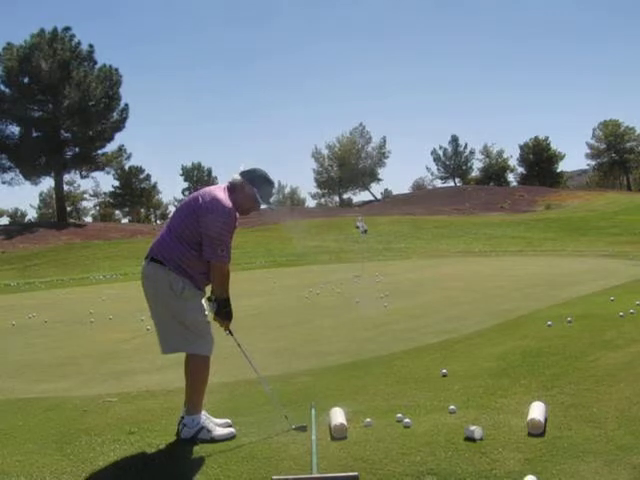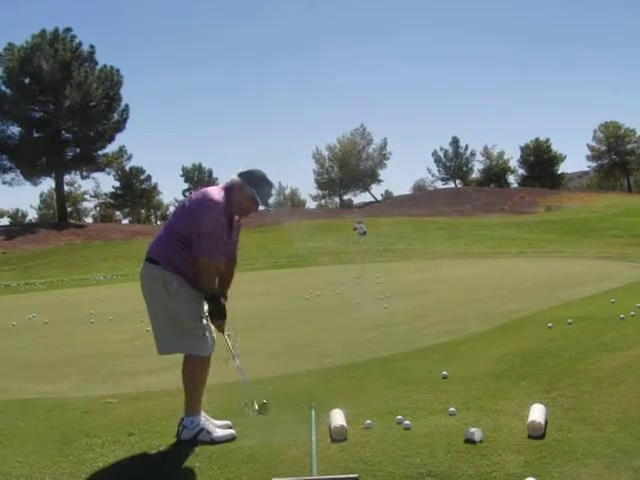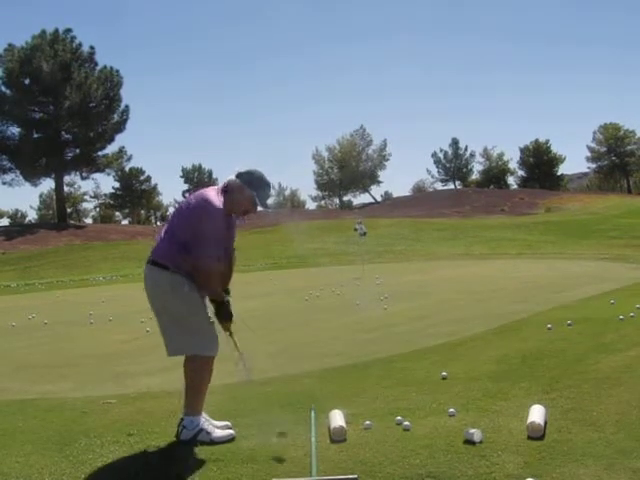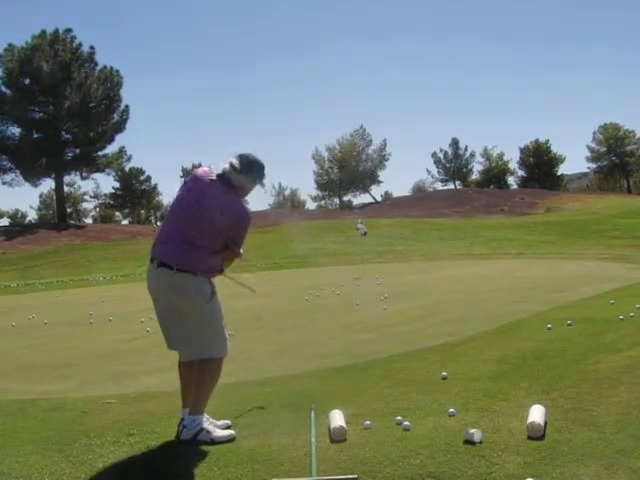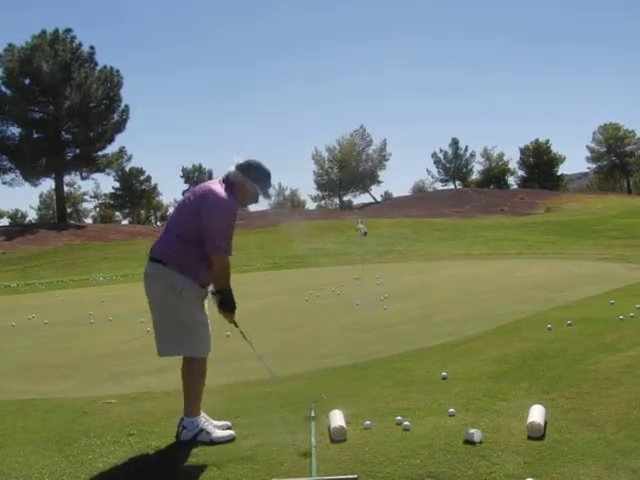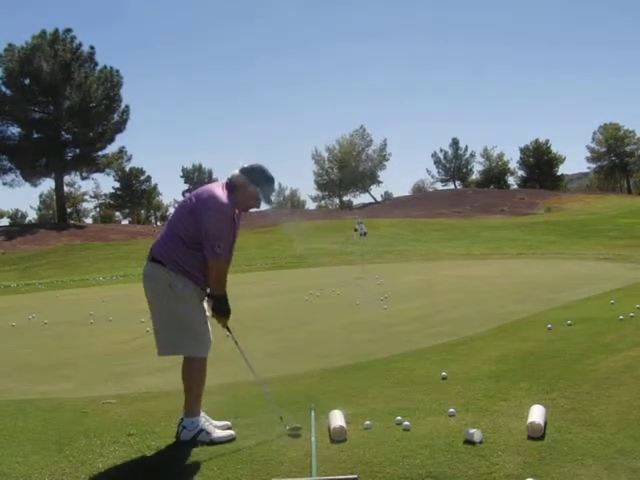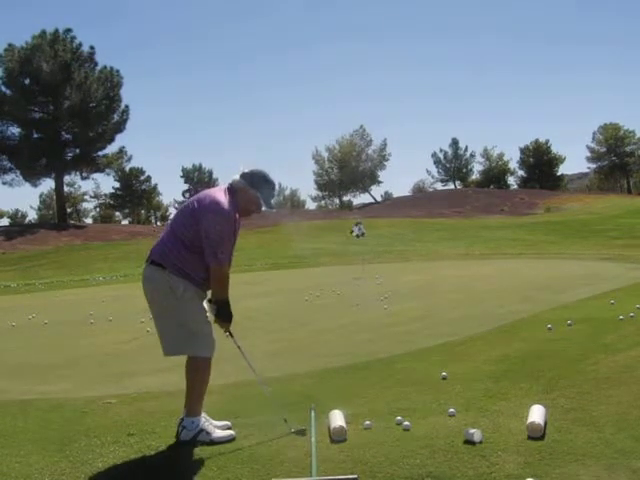
dt=0.5s
person 1, frame 1
left shoulder: (220, 201)
right shoulder: (221, 208)
left elbow: (217, 261)
right elbow: (218, 264)
left wrist: (217, 298)
right wrist: (223, 303)
left hip: (173, 275)
right hip: (170, 277)
left knee: (198, 345)
right knee: (200, 346)
left ankle: (193, 414)
right ankle: (192, 423)
person 1, frame 2
left shoulder: (233, 214)
right shoulder: (210, 205)
left elbow: (228, 258)
right elbow: (204, 260)
left wrist: (221, 298)
right wrist: (213, 300)
left hip: (185, 280)
right hip: (166, 276)
left knee: (205, 346)
right knee: (197, 347)
left ankle: (194, 415)
right ankle: (192, 424)
person 1, frame 3
left shoulder: (229, 211)
right shoulder: (210, 207)
left elbow: (226, 254)
right elbow: (206, 265)
left wrist: (223, 294)
right wrist: (219, 303)
left hip: (179, 278)
right hip: (170, 279)
left knee: (203, 346)
right knee: (204, 347)
left ankle: (192, 415)
right ankle: (191, 424)
person 1, frame 4
left shoulder: (199, 177)
right shoulder: (238, 212)
right elbow: (232, 252)
right wrist: (217, 265)
left hip: (158, 271)
right hip: (187, 280)
left knee: (190, 348)
right knee: (214, 350)
left ankle: (190, 415)
right ankle: (193, 424)
person 1, frame 5
left shoulder: (216, 194)
right shoulder: (220, 200)
left elbow: (215, 253)
right elbow: (219, 256)
left wrist: (219, 291)
right wrist: (226, 296)
left hip: (173, 274)
right hip: (172, 277)
left knee: (196, 347)
right knee: (196, 349)
left ankle: (193, 416)
right ankle: (191, 425)
person 1, frame 6
left shoulder: (228, 205)
right shoulder: (217, 203)
left elbow: (221, 259)
right elbow: (215, 261)
left wrist: (214, 296)
right wrist: (220, 300)
left hip: (179, 277)
right hip: (170, 277)
left knee: (197, 347)
right knee: (196, 349)
left ankle: (193, 416)
right ankle: (191, 425)
person 1, frame 7
left shoulder: (227, 208)
right shoulder: (218, 208)
left elbow: (220, 264)
right elbow: (217, 266)
left wrist: (217, 301)
right wrist: (222, 306)
left hip: (176, 278)
right hip: (170, 279)
left knee: (200, 348)
right knee: (201, 348)
left ankle: (193, 416)
right ankle: (191, 425)
